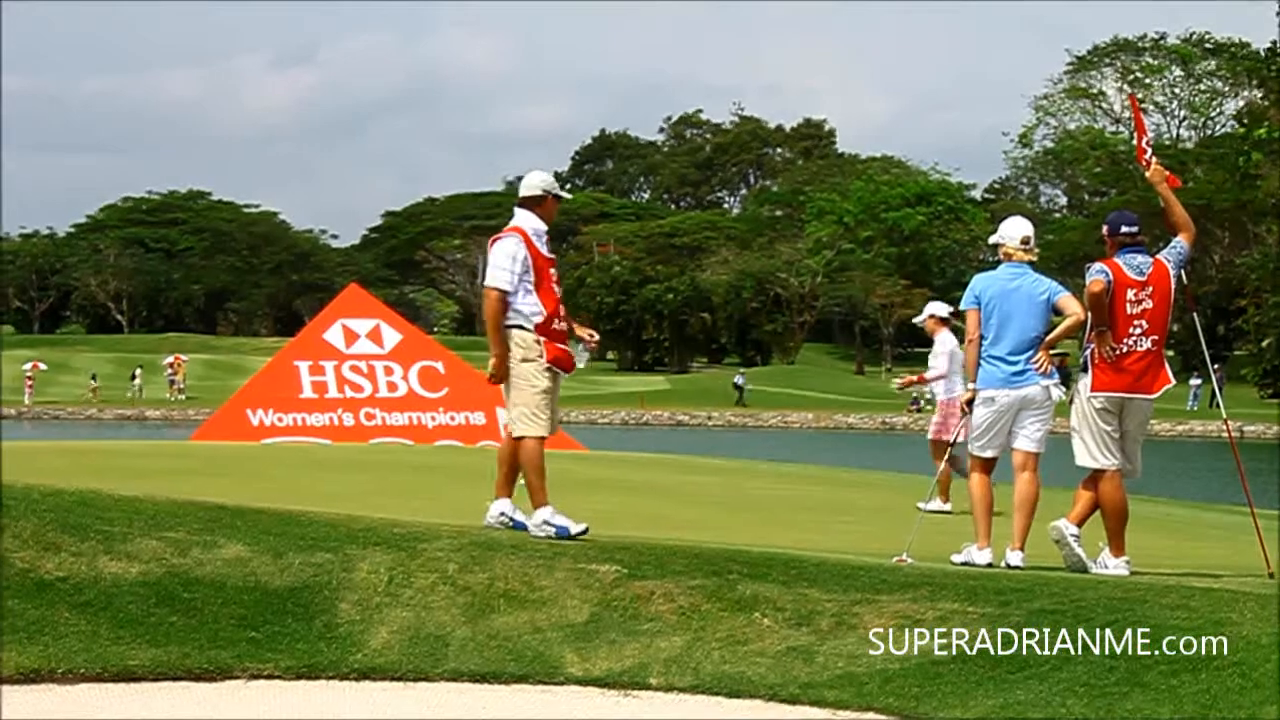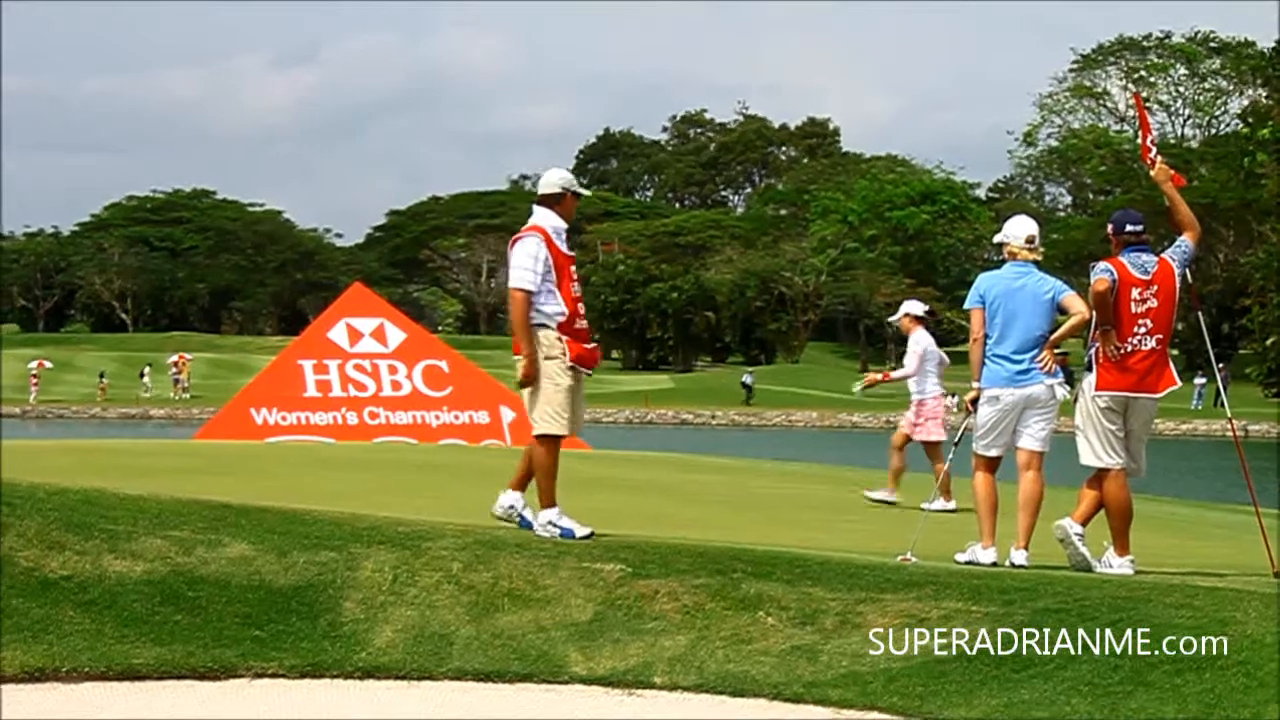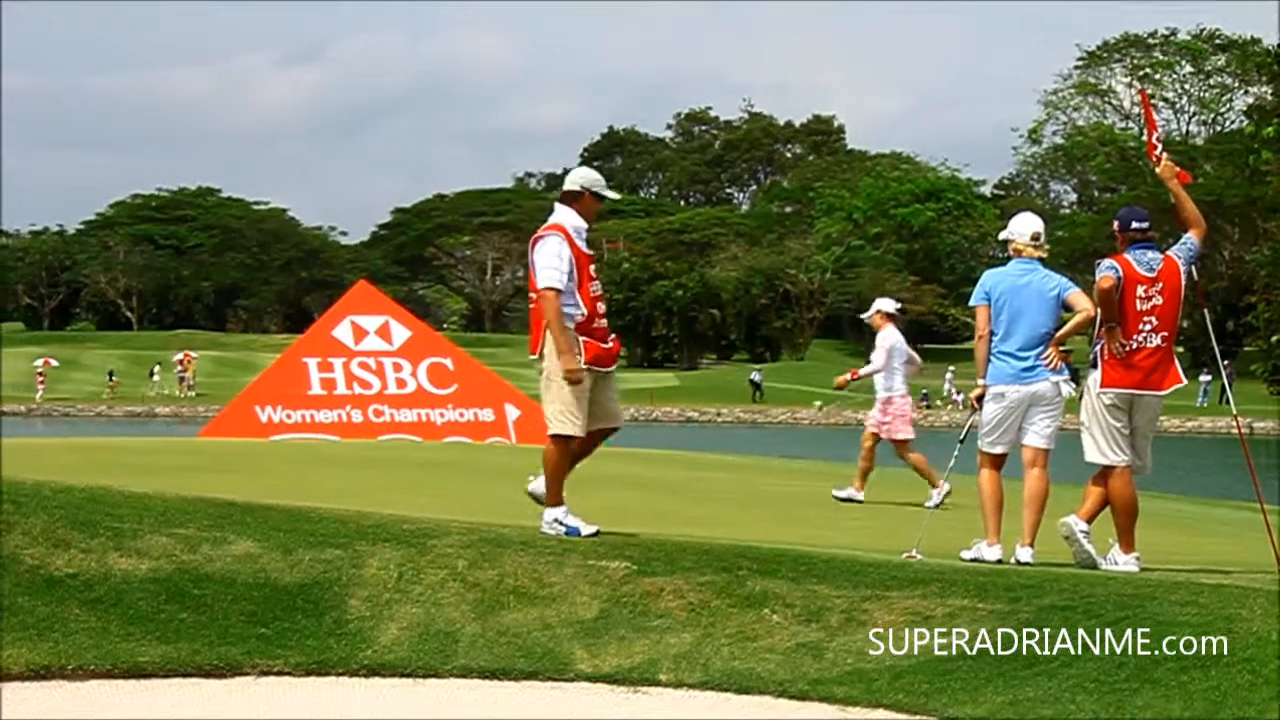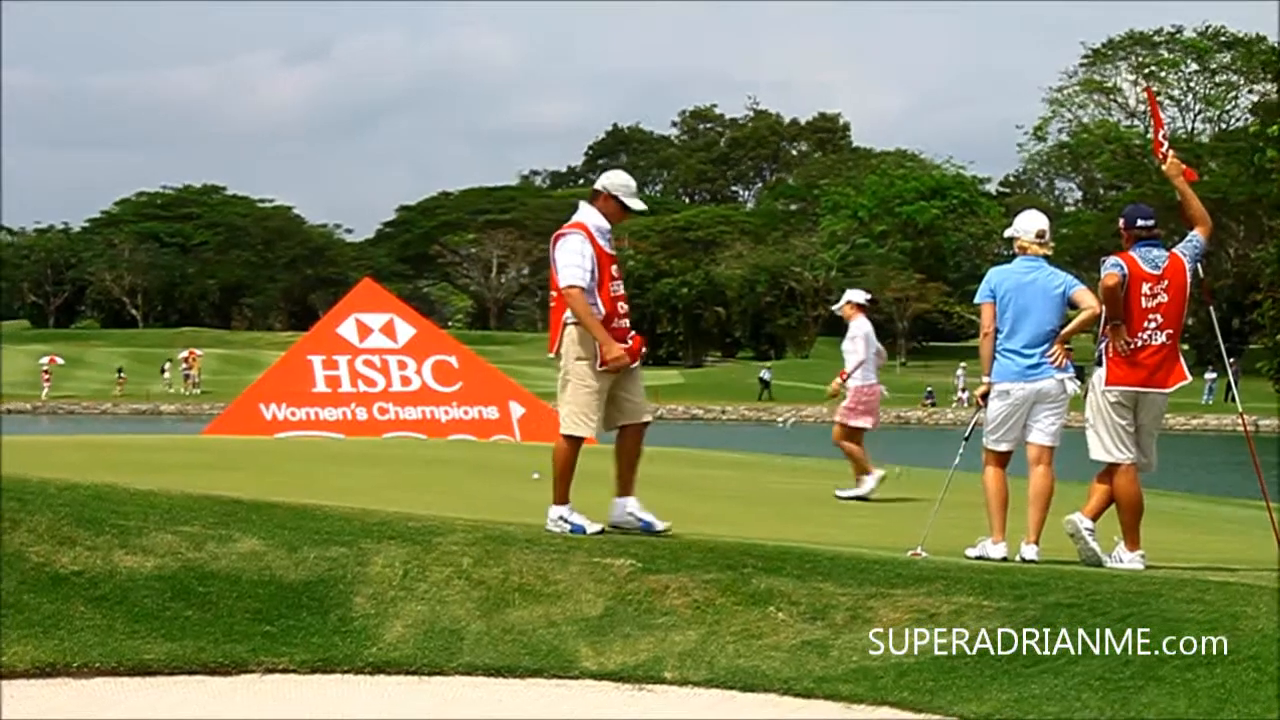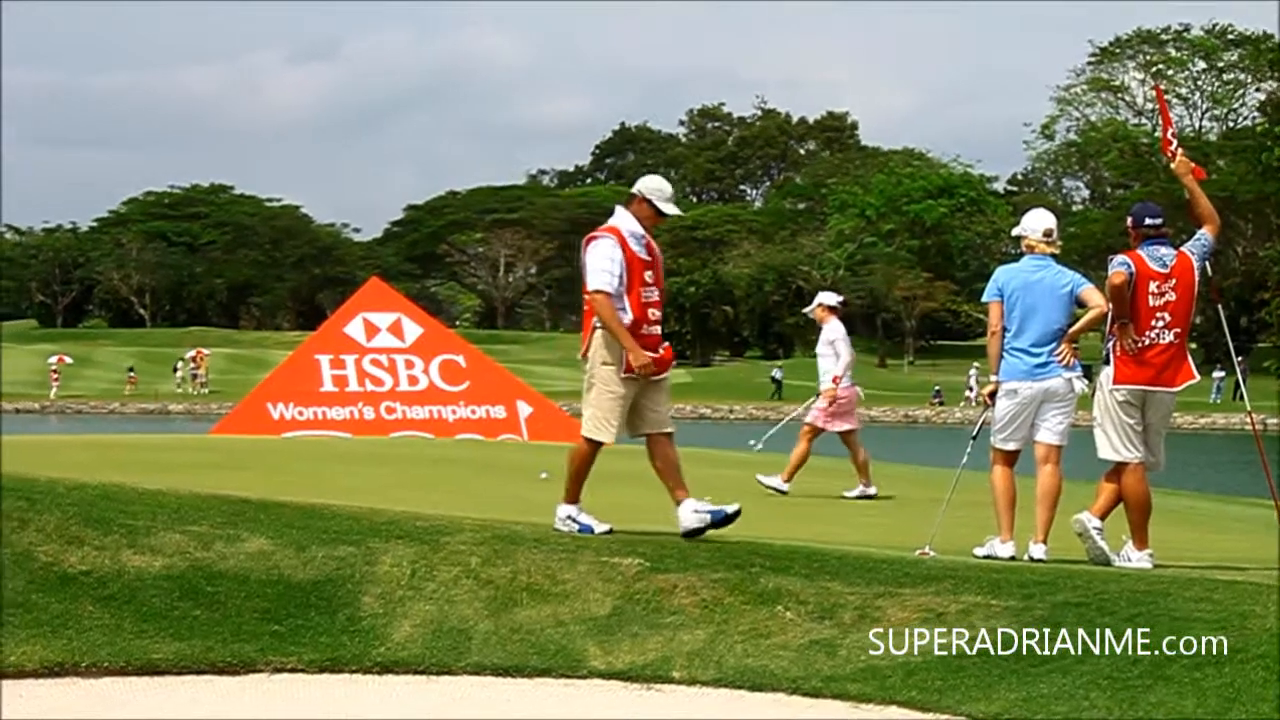
dt=0.2s
person 1, frame 1
left shoulder: (1104, 269)
right shoulder: (1165, 267)
left elbow: (1095, 291)
right elbow: (1187, 232)
left wrist: (1101, 329)
right wrist: (1162, 186)
left hip: (1103, 381)
right hip: (1144, 386)
left knee: (1107, 468)
right knee: (1114, 467)
left ankle: (1117, 557)
right ankle: (1072, 523)
person 1, frame 2
left shoulder: (1109, 267)
right shoulder: (1170, 266)
left elbow: (1100, 290)
right elbow: (1192, 231)
left wrist: (1106, 328)
right wrist: (1166, 184)
left hip: (1107, 381)
right hip: (1148, 386)
left knee: (1112, 467)
right knee: (1117, 467)
left ankle: (1121, 556)
right ankle: (1077, 523)
person 1, frame 3
left shoulder: (1114, 265)
right shoulder: (1176, 264)
left elbow: (1105, 286)
right elbow: (1198, 228)
left wrist: (1110, 326)
right wrist: (1172, 182)
left hip: (1112, 378)
right hip: (1153, 382)
left knee: (1117, 465)
right knee: (1123, 464)
left ankle: (1126, 553)
right ankle: (1082, 520)
person 1, frame 4
left shoulder: (1120, 262)
right shoulder: (1181, 261)
left elbow: (1110, 285)
right elbow: (1204, 226)
left wrist: (1115, 323)
right wrist: (1178, 179)
left hip: (1117, 375)
right hip: (1159, 380)
left knee: (1122, 462)
right knee: (1129, 462)
left ankle: (1132, 551)
right ankle: (1087, 518)
person 1, frame 5
left shoulder: (1127, 261)
right shoulder: (1189, 260)
left elbow: (1116, 283)
right elbow: (1212, 224)
left wrist: (1123, 323)
right wrist: (1186, 177)
left hip: (1125, 374)
right hip: (1167, 379)
left knee: (1130, 461)
right knee: (1137, 460)
left ankle: (1140, 550)
right ankle: (1096, 516)
person 2, frame 1
left shoulder: (539, 240)
right shoulder: (513, 241)
right elbow: (492, 299)
left wrist: (574, 328)
right wrist: (497, 355)
left hip: (546, 349)
right hip: (525, 346)
left knee: (519, 430)
right knee: (530, 431)
left ankle: (501, 507)
right ankle: (543, 515)
person 2, frame 2
left shoulder: (556, 238)
right shoulder: (534, 240)
right elbow: (518, 300)
left wrist: (584, 340)
right wrist: (527, 356)
left hip: (567, 347)
right hip: (547, 345)
left knee: (555, 431)
right knee: (550, 430)
left ankle: (511, 498)
right ankle: (548, 515)
person 2, frame 3
left shoulder: (576, 235)
right shoulder: (554, 238)
right elbow: (549, 299)
right wrist: (566, 353)
left hip: (590, 346)
right hip: (567, 343)
left knee: (606, 422)
right knee: (564, 429)
left ankle: (548, 483)
right ankle: (555, 513)
person 2, frame 4
left shoulder: (603, 236)
right shoulder: (576, 237)
right elbow: (573, 297)
right wrist: (606, 343)
left hip: (615, 346)
right hip: (587, 344)
left knee: (635, 421)
right knee: (575, 429)
left ankle: (625, 505)
right ankle: (560, 510)
person 2, frame 5
left shoulder: (647, 245)
right shoulder: (607, 241)
right elbow: (600, 302)
right wrist: (632, 349)
left hip: (647, 352)
right hip: (616, 350)
left knee: (660, 432)
right knee: (595, 433)
left ankle: (688, 509)
right ankle: (568, 510)
person 3, frame 1
left shoulder: (980, 283)
right shoulder: (1046, 286)
left elbow: (972, 338)
right elbow: (1077, 315)
left wrist: (970, 385)
right wrist: (1046, 343)
left hip: (993, 385)
right hip: (1036, 385)
left knee: (980, 467)
right knee: (1026, 468)
left ankle: (982, 548)
right ankle: (1016, 551)
person 3, frame 2
left shoulder: (985, 282)
right shoulder: (1050, 285)
left elbow: (977, 337)
right elbow: (1082, 313)
left wrist: (975, 384)
right wrist: (1051, 343)
left hip: (998, 385)
right hip: (1040, 385)
left knee: (984, 466)
right knee: (1030, 466)
left ankle: (986, 547)
right ankle: (1020, 550)
person 3, frame 3
left shoulder: (991, 279)
right shoulder: (1056, 282)
left elbow: (982, 334)
right elbow: (1088, 310)
left wrist: (981, 381)
right wrist: (1056, 340)
left hip: (1003, 383)
right hip: (1046, 383)
left knee: (989, 463)
right knee: (1036, 464)
left ankle: (992, 545)
right ankle: (1026, 547)
person 3, frame 4
left shoulder: (996, 277)
right shoulder: (1061, 279)
left elbow: (987, 332)
right elbow: (1093, 308)
left wrist: (985, 378)
right wrist: (1062, 337)
left hip: (1009, 379)
right hip: (1051, 379)
left knee: (995, 461)
right knee: (1041, 461)
left ankle: (996, 542)
right ankle: (1031, 544)
person 3, frame 5
left shoulder: (1004, 275)
right shoulder: (1069, 278)
left elbow: (995, 330)
right elbow: (1101, 306)
left wrist: (993, 377)
right wrist: (1070, 336)
left hip: (1016, 378)
right hip: (1059, 378)
left knee: (1002, 460)
right knee: (1049, 460)
left ankle: (1005, 541)
right ankle: (1040, 544)
person 4, frame 1
left shoulder: (943, 341)
right shoulder: (948, 339)
left elbow: (943, 370)
right elbow: (962, 362)
left wrist: (915, 380)
left hip: (949, 402)
right hip: (952, 401)
left knee: (940, 453)
right knee: (941, 453)
left ankle: (943, 500)
person 4, frame 2
left shoulder: (917, 339)
right shoulder: (926, 338)
left elbow: (911, 370)
right elbow: (944, 361)
left wrist: (881, 377)
left hip: (926, 402)
right hip: (922, 402)
left knee: (934, 454)
right knee: (896, 444)
left ankle: (946, 499)
right ankle: (891, 491)
person 4, frame 3
left shoulder: (886, 336)
right shoulder: (896, 337)
left elbow: (879, 365)
right elbow: (916, 361)
left wrist: (850, 377)
left hip: (892, 400)
right hip: (887, 400)
left knee: (905, 451)
right knee: (867, 444)
left ankle: (938, 486)
right ankle: (856, 489)
person 4, frame 4
left shoulder: (857, 325)
right shoulder: (865, 326)
left elbow: (861, 356)
right elbow: (881, 356)
left wrist: (841, 378)
left hip: (861, 389)
right hip: (863, 388)
left knee: (839, 437)
right knee: (855, 441)
left ankle: (871, 473)
right ankle: (862, 484)
person 4, frame 5
left shoulder: (833, 329)
right shoulder: (834, 328)
left elbow: (847, 358)
right elbow: (849, 357)
left wrist: (833, 385)
left hip: (836, 392)
right hip: (840, 392)
left knee: (805, 436)
right knee: (851, 442)
left ankle: (784, 480)
right ankle: (866, 485)
